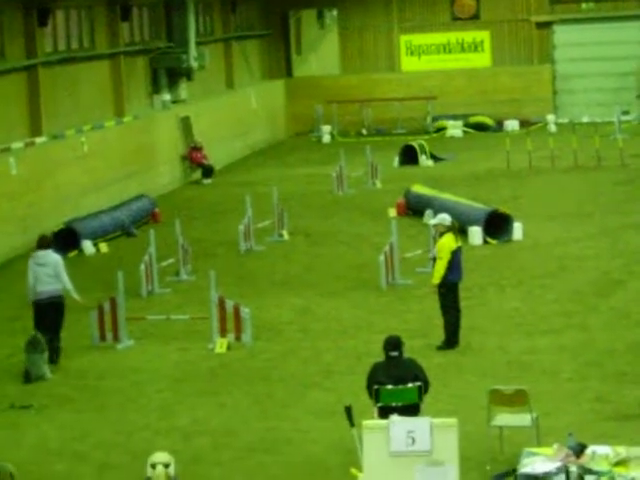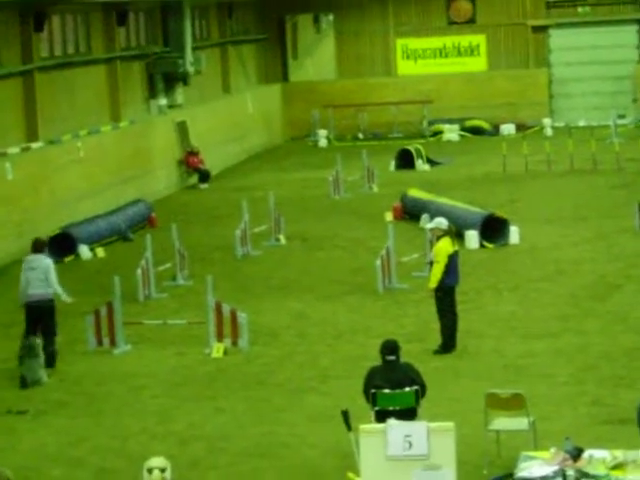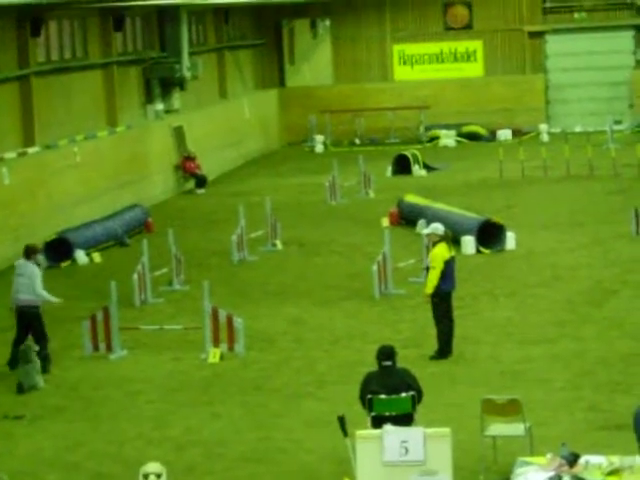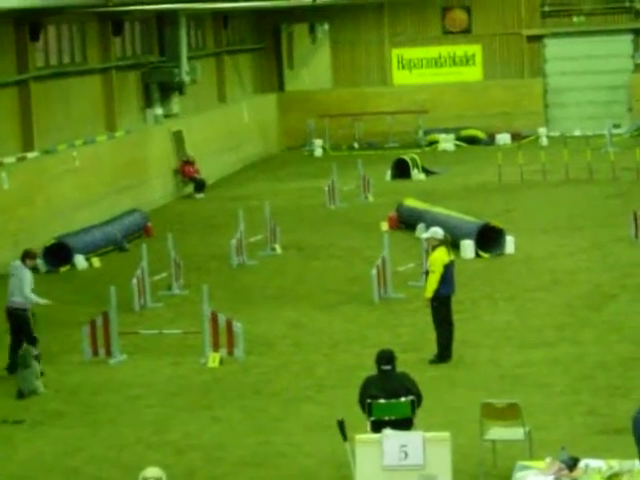
dt=0.2s
person 1, frame 1
left shoulder: (444, 242)
right shoulder: (454, 237)
left elbow: (441, 263)
left wrist: (435, 280)
left hip: (446, 280)
right hip: (454, 278)
left knee: (448, 310)
right knee: (454, 309)
left ankle: (450, 341)
right ankle: (454, 339)
person 1, frame 2
left shoulder: (441, 246)
right shoulder: (451, 241)
left elbow: (438, 267)
left wrist: (432, 284)
left hip: (443, 284)
right hip: (451, 282)
left knee: (444, 314)
right knee: (451, 312)
left ankle: (446, 345)
right ankle: (451, 343)
person 1, frame 3
left shoulder: (437, 252)
right shoulder: (447, 247)
left elbow: (434, 273)
left wrist: (429, 290)
left hip: (439, 290)
right hip: (447, 287)
left knee: (441, 320)
right knee: (447, 318)
left ankle: (443, 351)
right ankle: (447, 348)
person 1, frame 4
left shoulder: (437, 256)
right shoulder: (446, 251)
left elbow: (434, 277)
left wrist: (428, 294)
left hip: (439, 294)
right hip: (447, 292)
left knee: (440, 325)
right knee: (447, 323)
left ankle: (442, 355)
right ankle: (447, 353)
person 2, frame 1
left shoulder: (32, 260)
right shoulder: (56, 258)
left elbow: (31, 281)
right elbow: (63, 277)
left wrist: (31, 297)
right wrist: (73, 293)
left hip: (41, 297)
right hip: (57, 296)
left knee: (41, 327)
right knee: (55, 328)
right ankle: (54, 356)
person 2, frame 2
left shoulder: (26, 263)
right shoulder: (47, 262)
left elbow: (23, 284)
right elbow: (52, 282)
left wrist: (23, 299)
right wrist: (63, 295)
left hip: (31, 301)
right hip: (46, 300)
left knee: (30, 331)
right knee: (49, 333)
right ankle: (50, 361)
person 2, frame 3
left shoulder: (18, 268)
right shoulder: (34, 269)
left elbow: (14, 289)
right elbow: (38, 290)
left wrist: (14, 304)
right wrist: (51, 298)
left hip: (20, 306)
right hip: (32, 306)
left knee: (20, 336)
right knee: (41, 337)
left ankle: (13, 363)
right ankle: (44, 365)
person 2, frame 4
left shoulder: (15, 269)
right shoulder: (25, 273)
right elbow: (26, 293)
right wrist: (39, 300)
left hip: (11, 308)
right hip: (22, 309)
left knee: (15, 339)
right knee: (31, 339)
left ankle: (12, 367)
